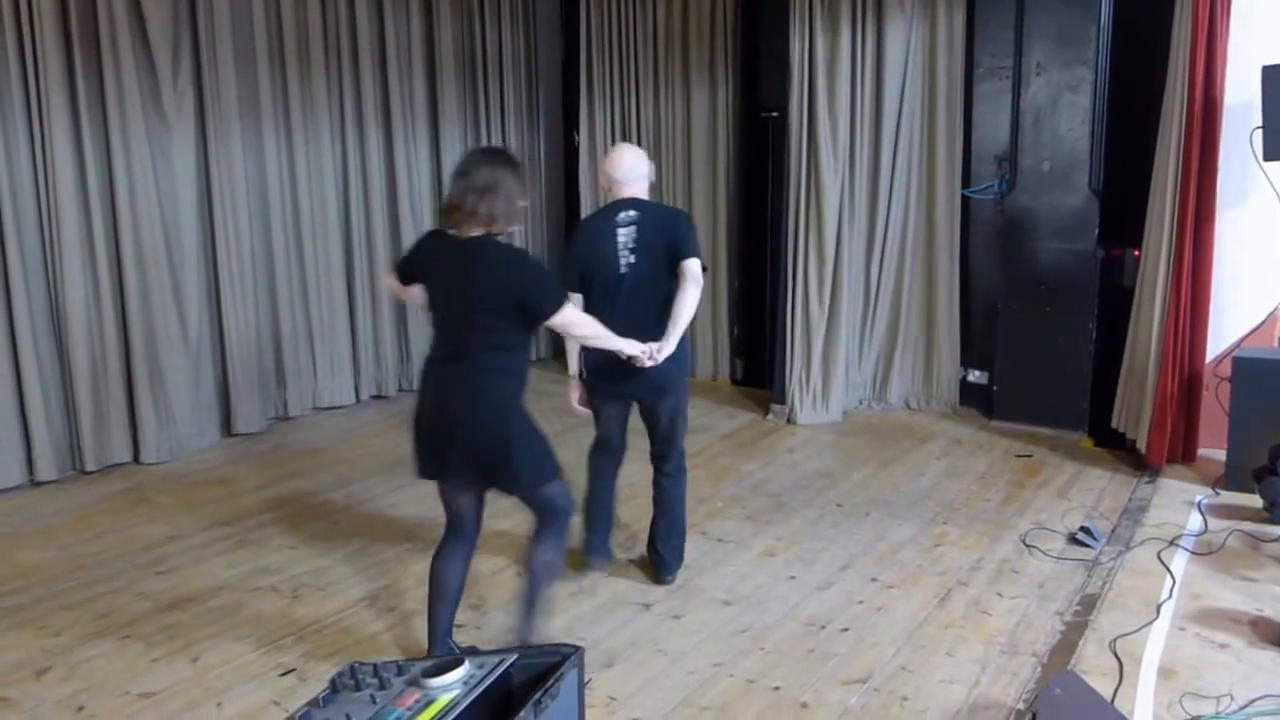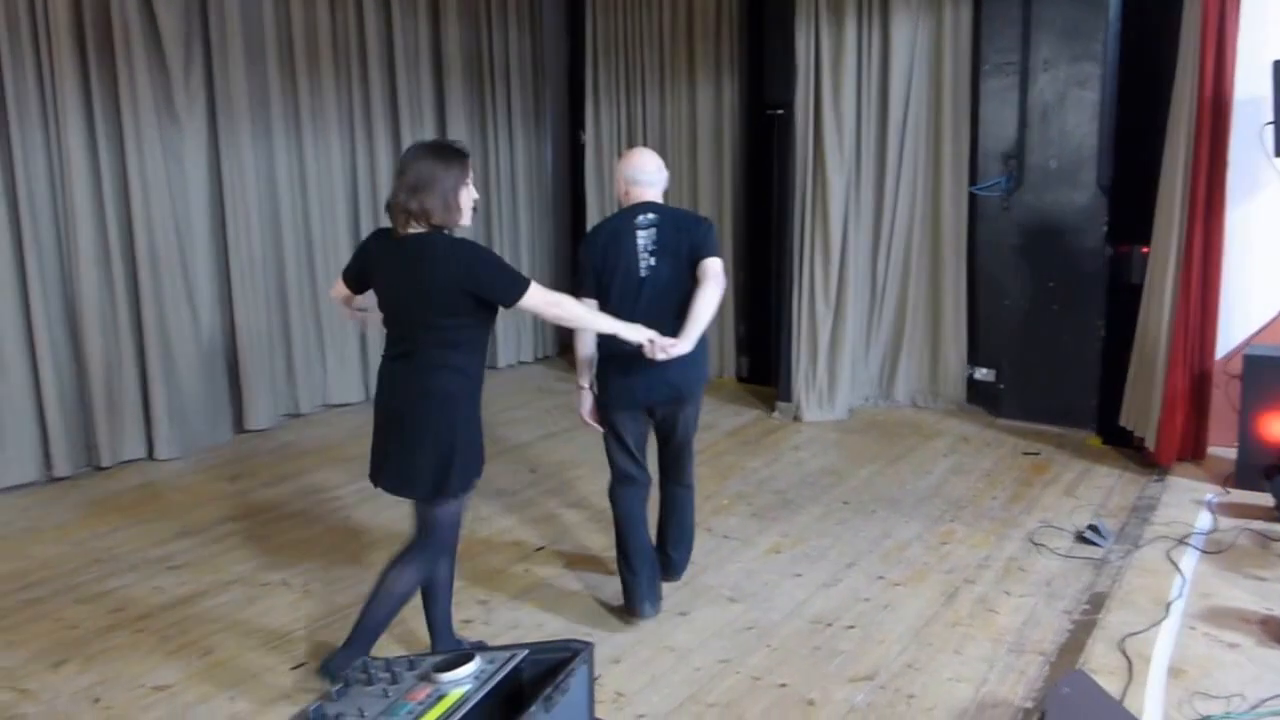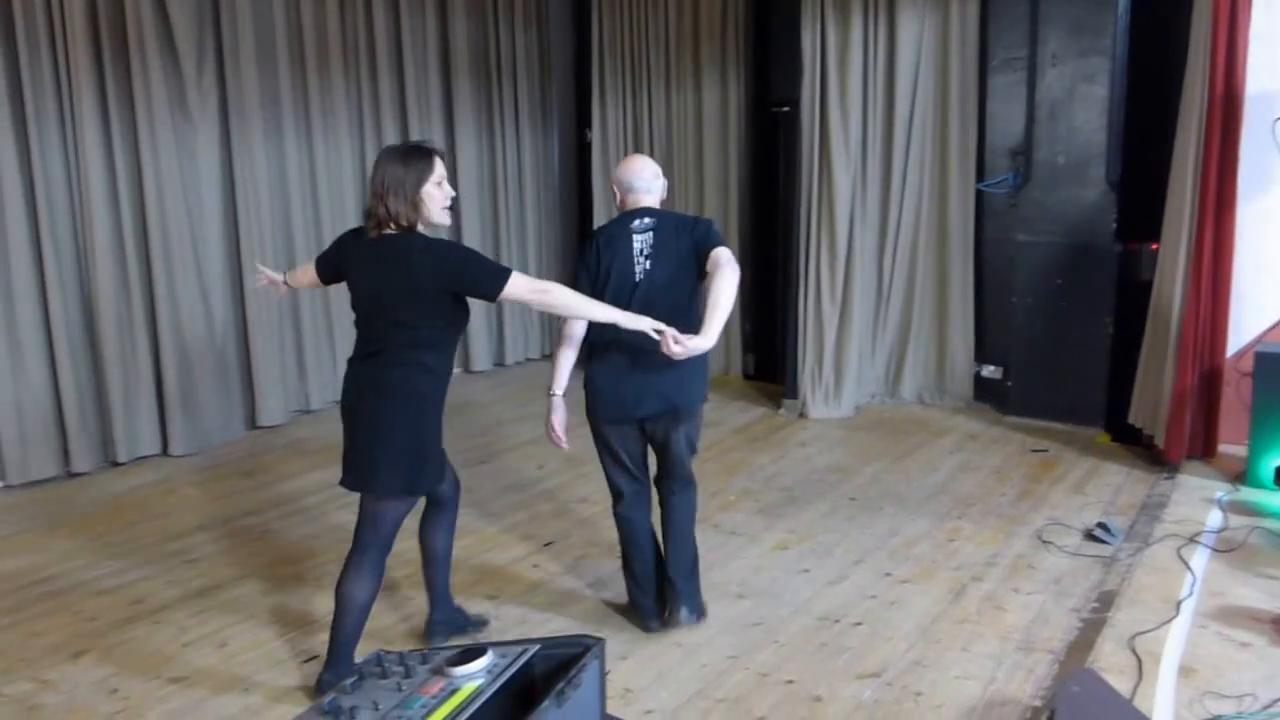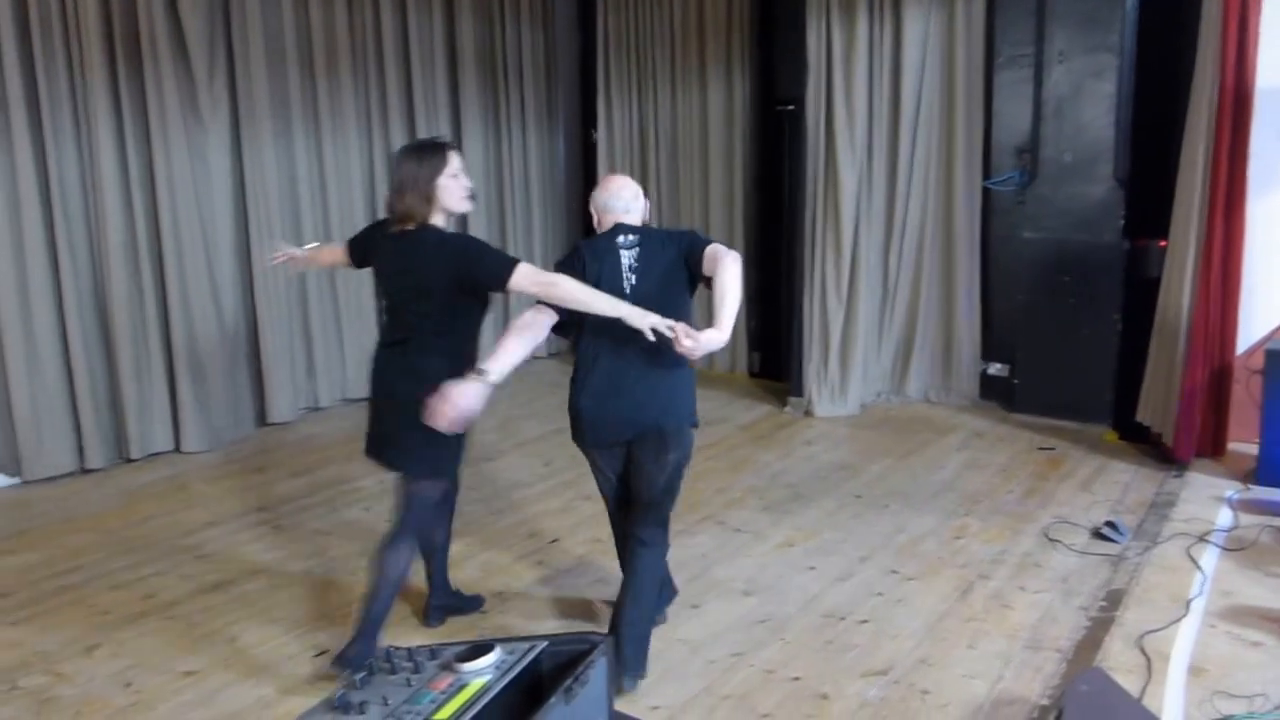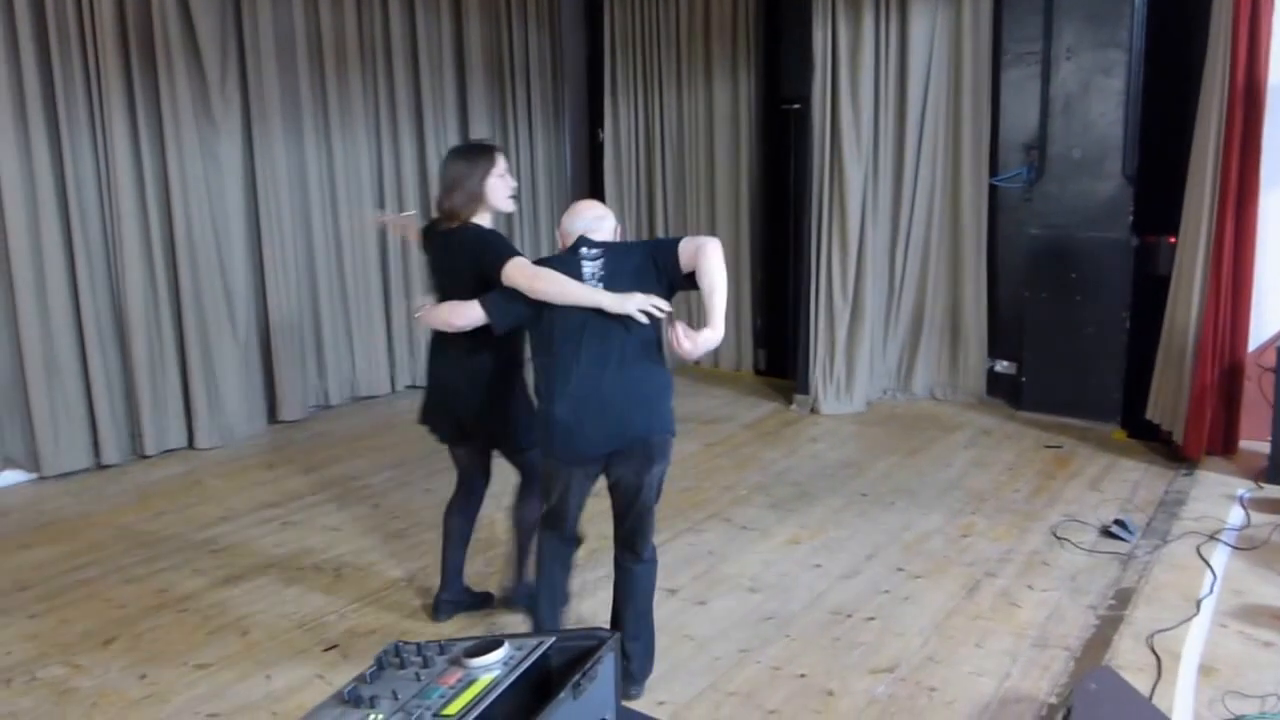
dt=0.3s
person 1, frame 1
left shoulder: (434, 247)
right shoulder: (510, 265)
left elbow: (397, 285)
right elbow: (575, 326)
right wrist: (626, 345)
left hip: (441, 404)
right hip: (489, 409)
left knee: (461, 527)
right knee: (555, 510)
left ankle: (438, 646)
right ankle: (528, 633)
person 1, frame 2
left shoulder: (379, 246)
right shoulder: (463, 259)
left elbow: (342, 294)
right elbow: (550, 305)
right wrist: (625, 329)
left hip: (401, 400)
right hip: (441, 409)
left knee: (442, 524)
right knee: (432, 539)
left ankle: (444, 645)
right ankle: (350, 655)
person 1, frame 3
left shoulder: (357, 246)
right shoulder: (440, 258)
left elbow: (306, 276)
right elbow: (536, 292)
left wrist: (280, 280)
right wrist: (624, 317)
left hip: (368, 397)
right hip: (403, 408)
left knee: (445, 491)
right knee: (374, 540)
left ankle: (442, 615)
right ankle: (336, 668)
person 1, frame 4
left shoulder: (384, 238)
right shoulder: (456, 251)
left elbow: (336, 252)
right elbow: (543, 284)
left wrist: (301, 254)
right wrist: (628, 311)
left hip: (396, 385)
right hip: (431, 393)
left knee: (437, 491)
right knee: (414, 517)
left ankle: (441, 595)
right ankle: (362, 644)
person 1, frame 5
left shoulder: (442, 234)
right shoulder: (484, 245)
left elbow: (417, 232)
right elbow: (530, 278)
right wrist: (610, 300)
left hip: (451, 378)
right hip: (489, 382)
left knee: (470, 481)
right knee: (538, 473)
left ankle: (450, 591)
right ankle: (521, 584)
person 2, frame 1
left shoulder: (586, 232)
right shoulder: (675, 222)
left elbow: (573, 310)
right elbow: (691, 280)
left wrist: (575, 374)
right wrist: (670, 343)
left hip: (605, 367)
right hip: (664, 368)
left knee: (605, 453)
right knee: (669, 462)
left ankle: (596, 546)
right ankle: (666, 560)
person 2, frame 2
left shoulder: (600, 237)
right shoulder: (695, 227)
left elbow: (586, 319)
right elbow: (713, 279)
left wrist: (585, 386)
right wrist: (686, 339)
left hip: (621, 382)
right hip: (681, 376)
left knee: (628, 482)
right knee: (677, 471)
left ankle: (642, 592)
right ankle: (673, 561)
person 2, frame 3
left shoulder: (599, 242)
right shoulder: (696, 231)
left elbow: (576, 323)
right elbow: (726, 269)
left wrist: (557, 395)
right wrist: (706, 336)
left hip: (612, 393)
right hip: (677, 389)
left knee: (629, 497)
right knee: (677, 487)
left ankle: (647, 604)
right ankle: (682, 596)
person 2, frame 4
left shoulder: (579, 260)
right shoulder: (678, 246)
left elbow: (535, 322)
right elbow: (726, 262)
left wrist: (480, 382)
right wrist: (718, 329)
left hip: (598, 415)
right hip: (667, 412)
left knee: (624, 515)
right knee: (650, 529)
left ankle: (651, 597)
right ankle: (626, 661)
person 2, frame 5
left shoulder: (541, 274)
right shoulder: (647, 256)
left elbow: (464, 316)
right elbow: (706, 248)
left wrist: (429, 315)
right wrist: (714, 327)
left hip: (571, 428)
right hip: (643, 424)
left knee: (557, 530)
right knee: (635, 543)
right ankle: (631, 668)
